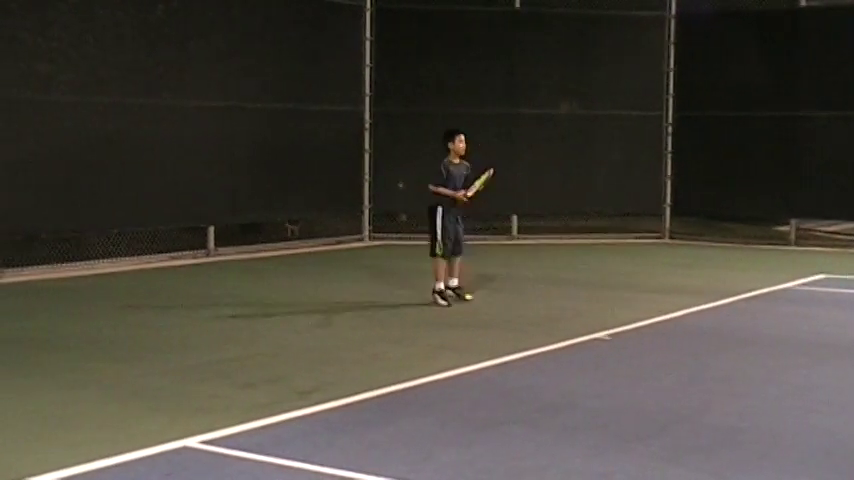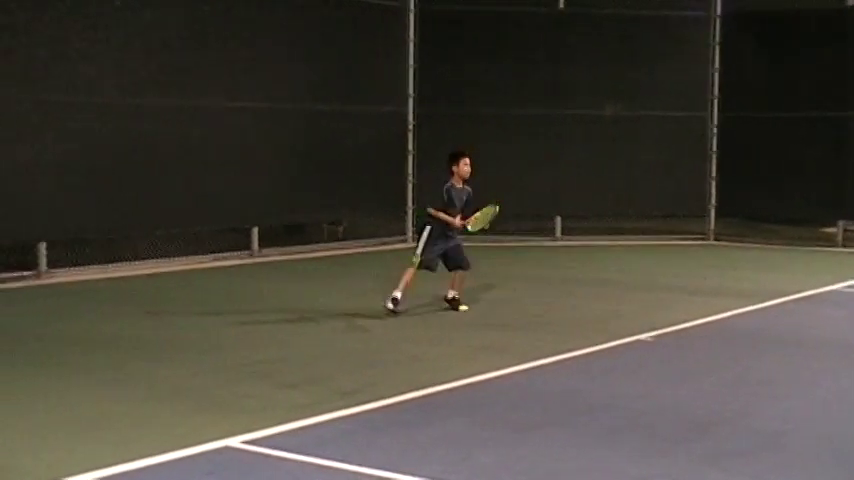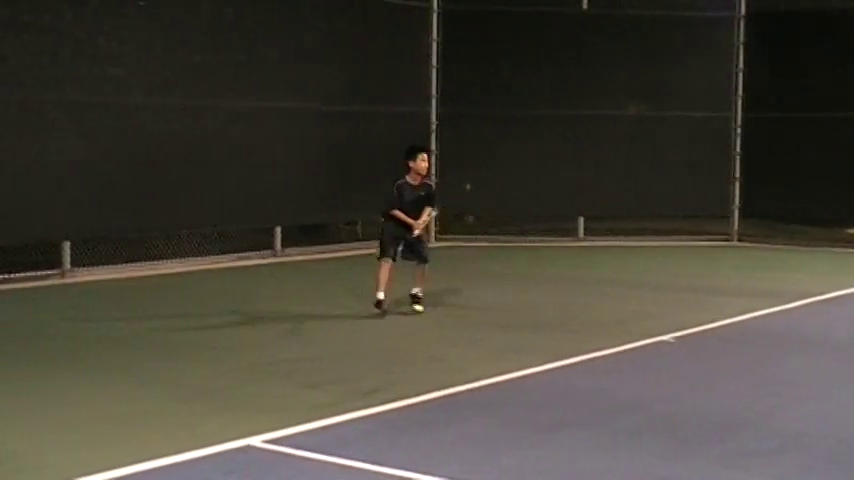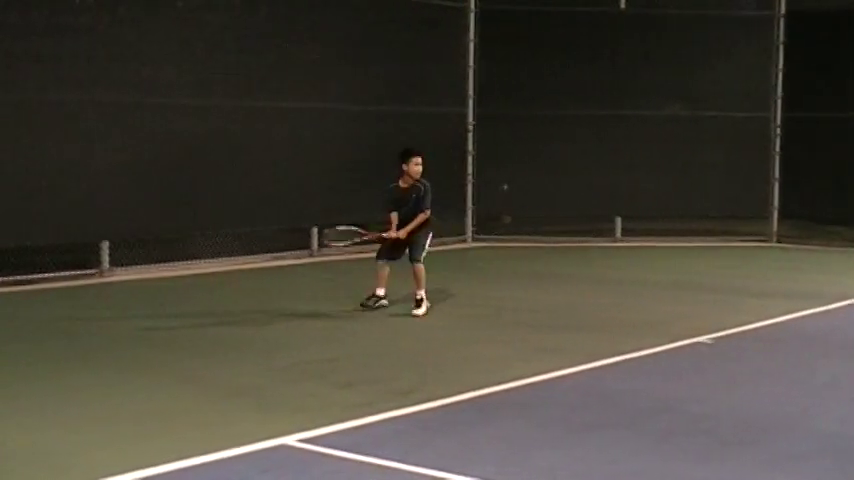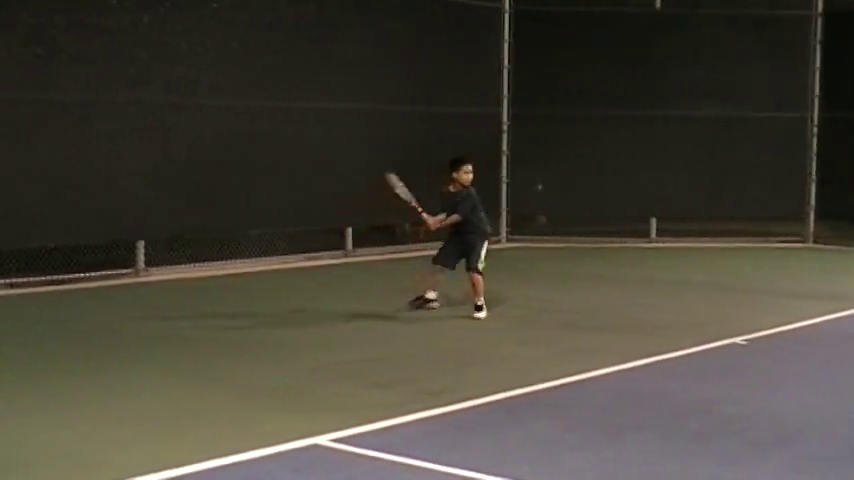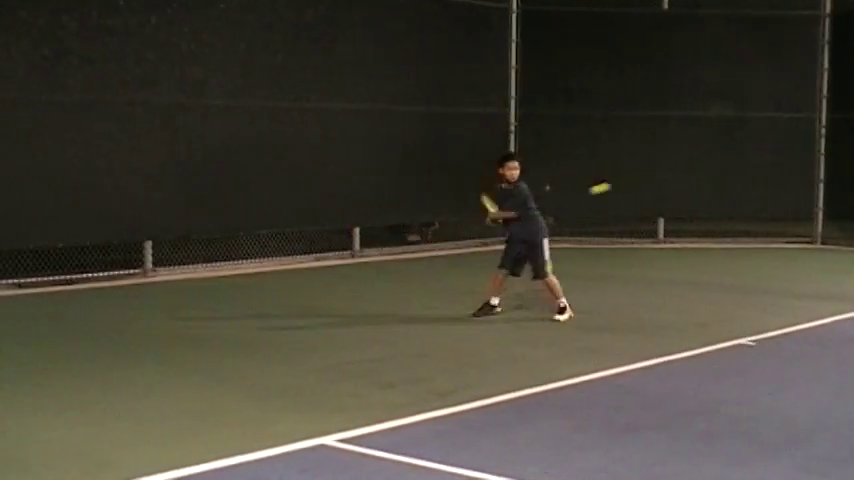
dt=0.4s
person 1, frame 1
left shoulder: (466, 167)
right shoulder: (443, 165)
right elbow: (432, 187)
left wrist: (464, 195)
right wrist: (453, 194)
left hip: (456, 212)
right hip: (441, 210)
left knee: (457, 250)
right knee: (441, 252)
left ankle: (454, 285)
right ankle: (438, 289)
person 1, frame 2
left shoulder: (467, 192)
right shoulder: (447, 189)
left elbow: (464, 214)
right elbow: (432, 210)
left wrist: (463, 221)
right wrist: (452, 220)
left hip: (451, 234)
right hip: (433, 231)
left knee: (463, 265)
right knee: (417, 264)
left ankle: (451, 296)
right ankle: (395, 297)
person 1, frame 3
left shoulder: (428, 186)
right shoulder: (399, 186)
left elbow: (429, 206)
right elbow: (392, 209)
left wrist: (422, 221)
right wrist: (410, 221)
left hip: (417, 225)
right hip: (393, 224)
left knee: (422, 258)
right knee: (387, 258)
left ankle: (416, 294)
right ankle: (380, 298)
person 1, frame 4
left shoulder: (423, 187)
right shoulder: (393, 189)
left elbow: (425, 212)
right elbow: (394, 211)
left wrist: (407, 230)
right wrist: (393, 229)
left hip: (421, 228)
right hip: (400, 228)
left knee: (416, 259)
right knee: (383, 256)
left ankle: (421, 298)
right ankle: (380, 295)
person 1, frame 5
left shoulder: (469, 194)
right shoulder: (446, 193)
left elbow: (458, 216)
right elbow: (447, 213)
left wrist: (438, 225)
right wrist: (433, 219)
left hip: (478, 234)
right hip: (457, 234)
left knee: (473, 270)
right knee: (438, 263)
left ankle: (480, 304)
right ankle: (429, 297)
person 1, frame 6
left shoulder: (521, 189)
right shoulder: (501, 190)
left elbow: (512, 213)
right elbow: (501, 212)
left wrist: (494, 215)
right wrist: (495, 216)
left hip: (536, 234)
right hip: (516, 236)
left knee: (544, 274)
right knee: (503, 270)
left ankle: (563, 305)
right ankle: (493, 303)
